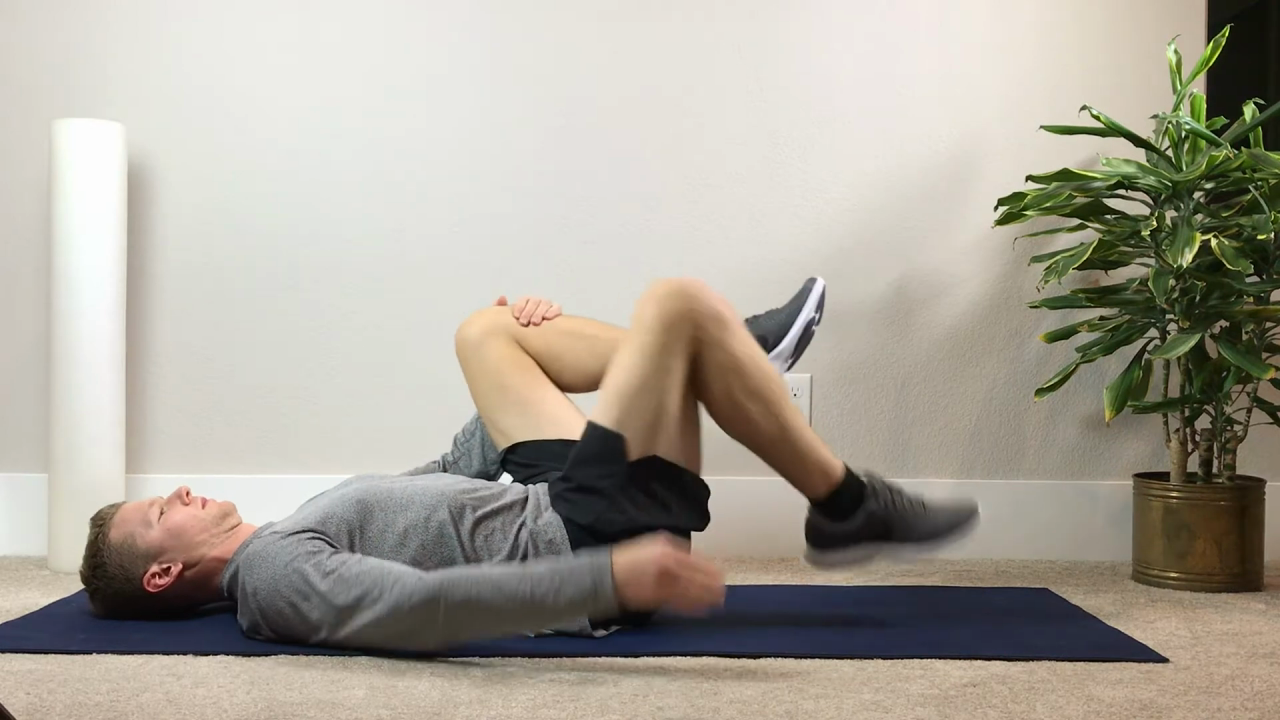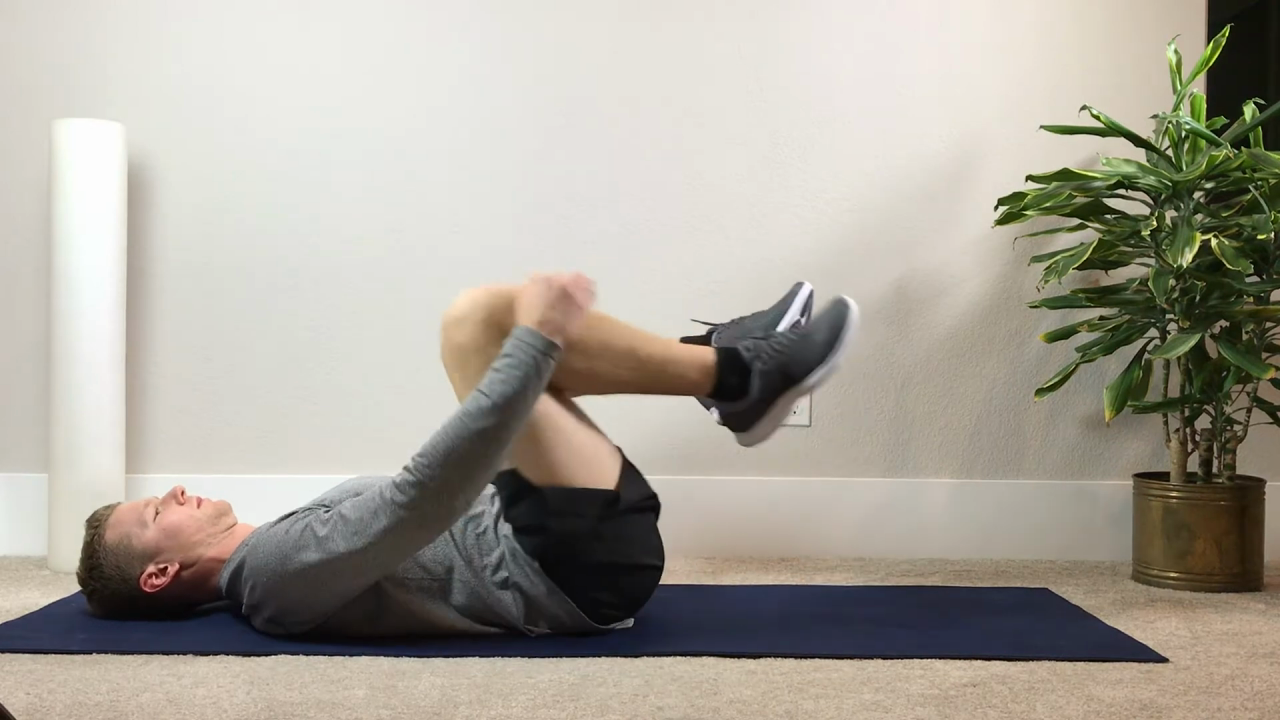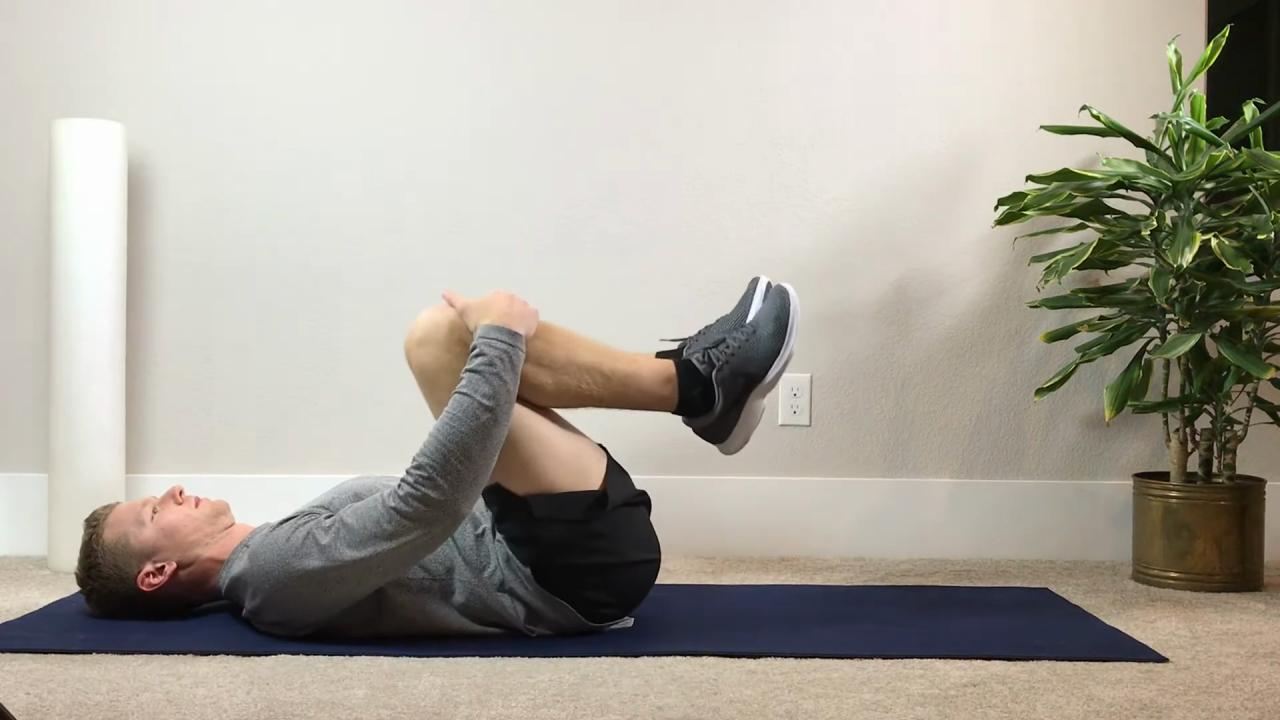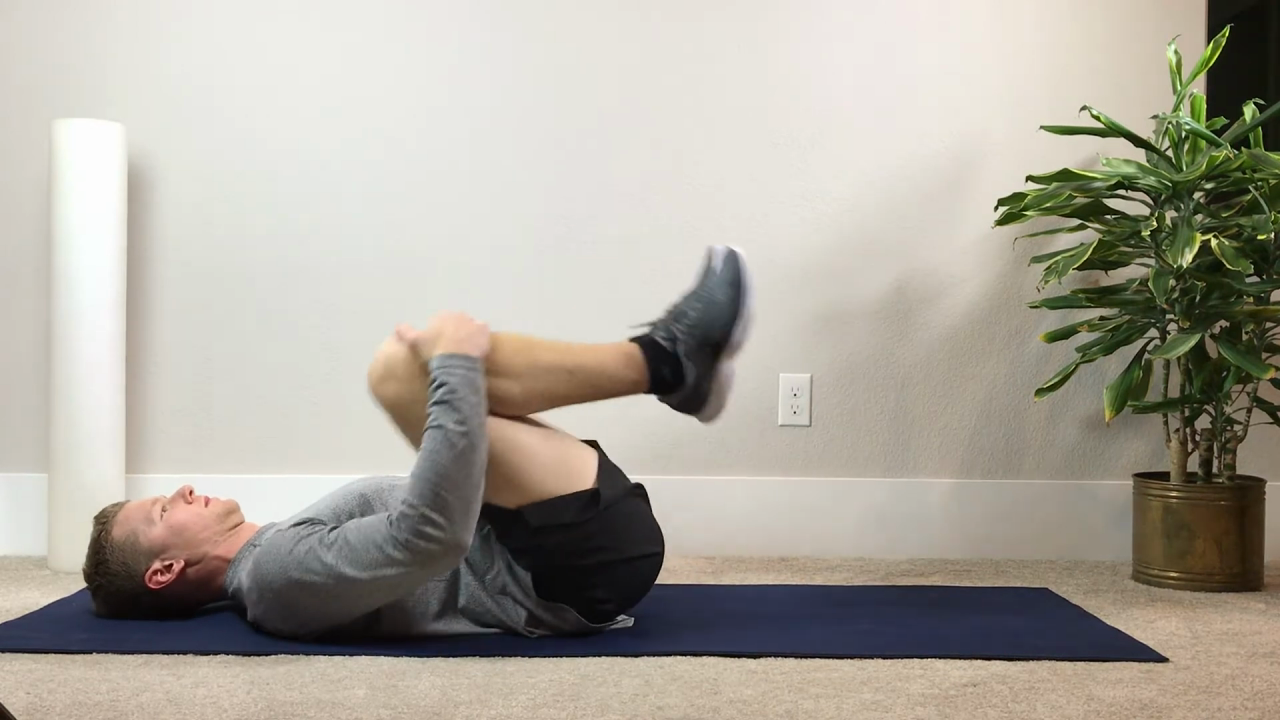
dt=0.4s
person 1, frame 1
left shoulder: (288, 544)
right shoulder: (272, 576)
left elbow: (445, 485)
right elbow: (421, 604)
right wrist: (607, 579)
left hip: (550, 511)
right hip: (585, 540)
left knee: (487, 330)
right knee: (680, 303)
left ankle: (734, 362)
right ankle: (847, 509)
person 1, frame 2
left shoulder: (283, 546)
right shoulder: (278, 570)
left elbow: (438, 483)
right elbow: (421, 499)
left wrist: (514, 354)
right wrist: (530, 348)
left hip: (528, 539)
right hip: (585, 566)
left knee: (478, 335)
right knee: (479, 319)
left ankle: (711, 360)
right ankle: (738, 381)
person 1, frame 3
left shoulder: (280, 548)
right shoulder: (279, 574)
left elbow: (439, 490)
right elbow: (427, 505)
right wrist: (500, 344)
left hip: (565, 550)
right hip: (581, 568)
left knee: (463, 334)
right knee: (442, 334)
left ankle: (693, 378)
right ankle: (696, 386)
person 1, frame 4
left shoulder: (282, 547)
right shoulder: (281, 578)
left elbow: (441, 504)
right elbow: (432, 535)
right wrist: (458, 367)
left hip: (574, 564)
right hip: (586, 567)
right knee: (404, 365)
left ankle: (660, 359)
right ankle: (663, 362)
